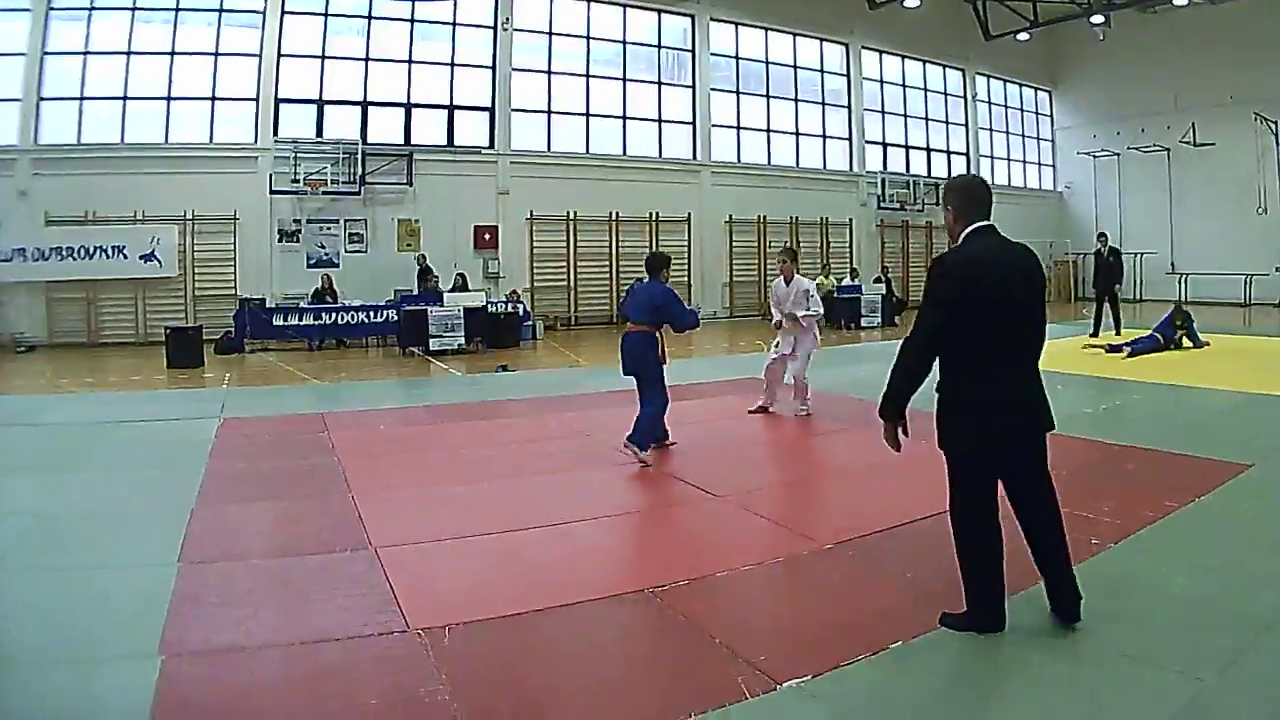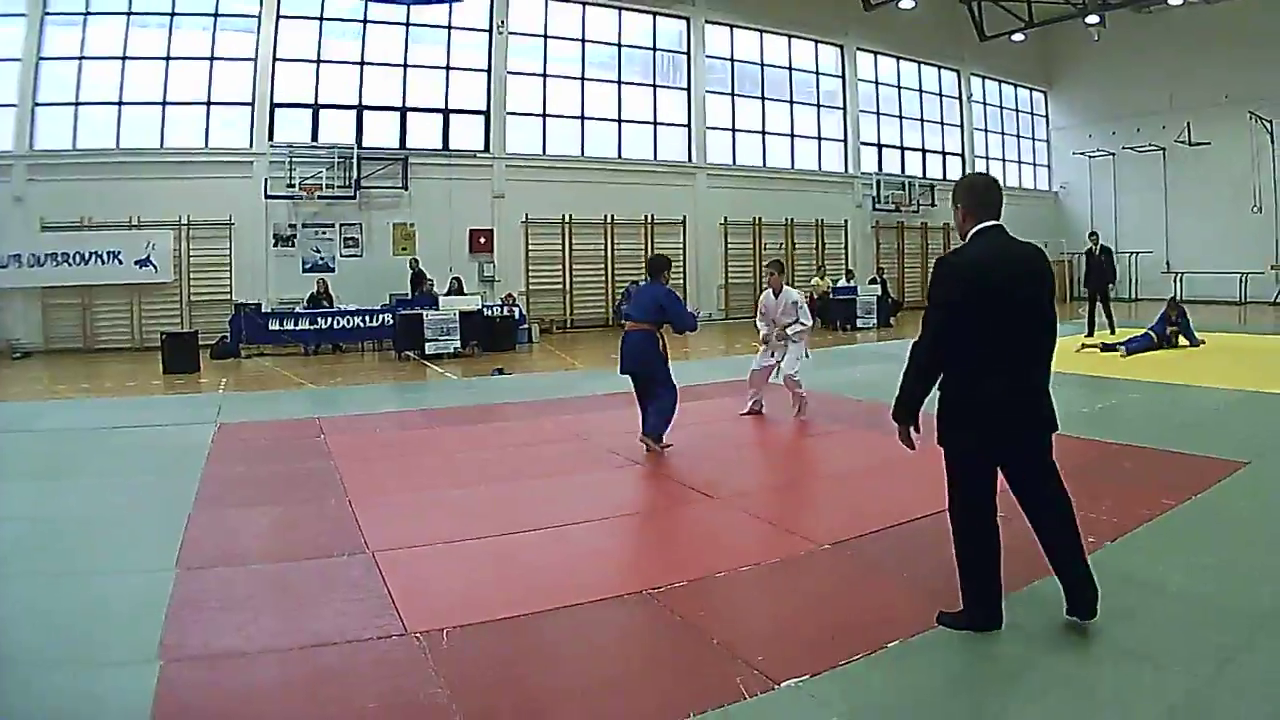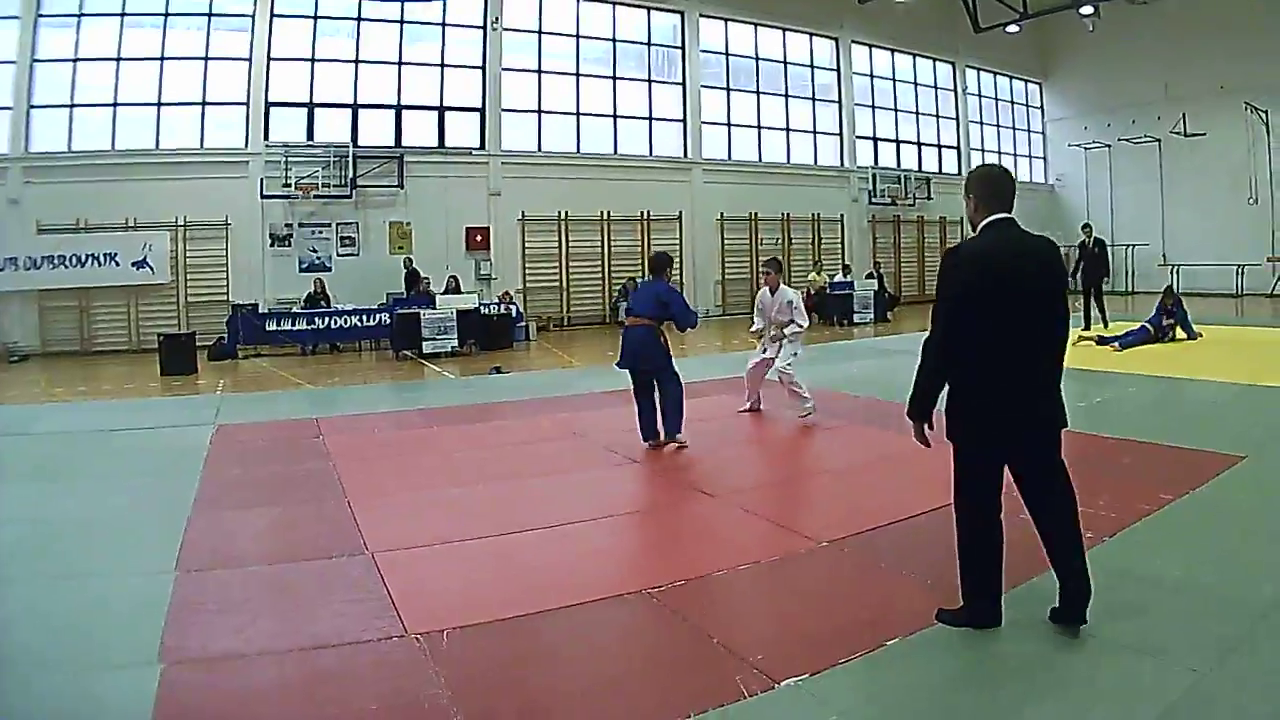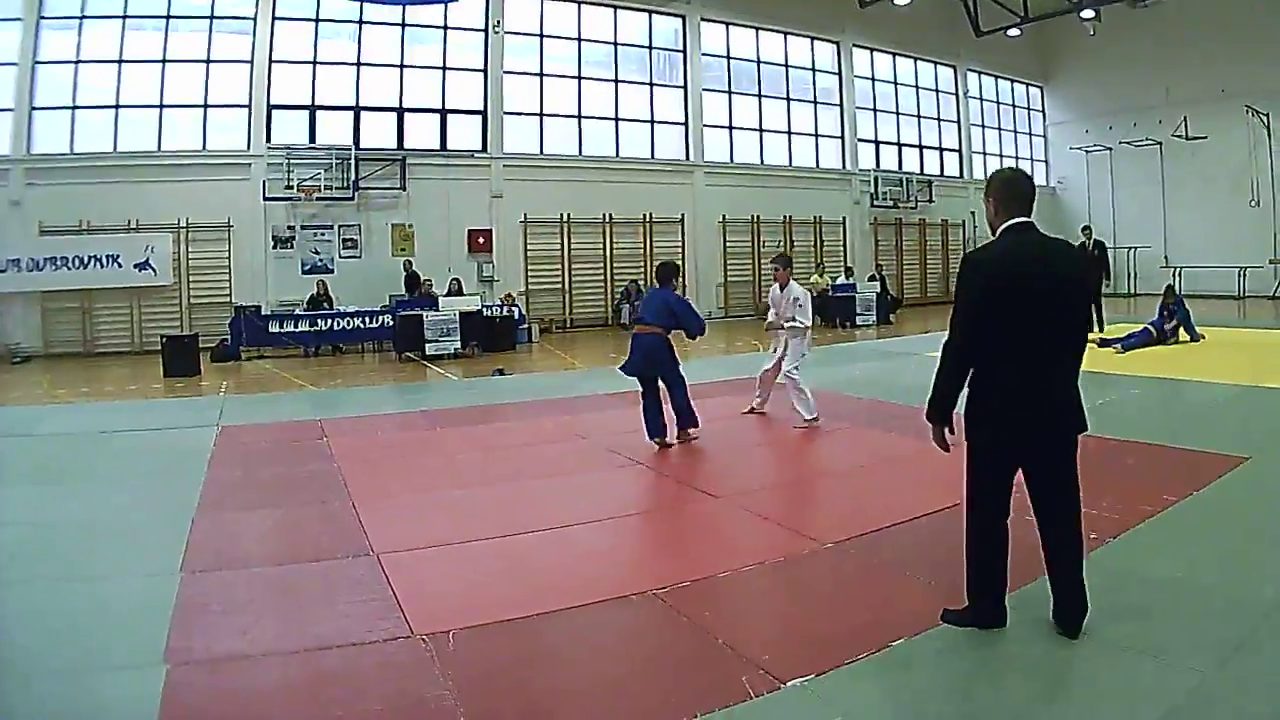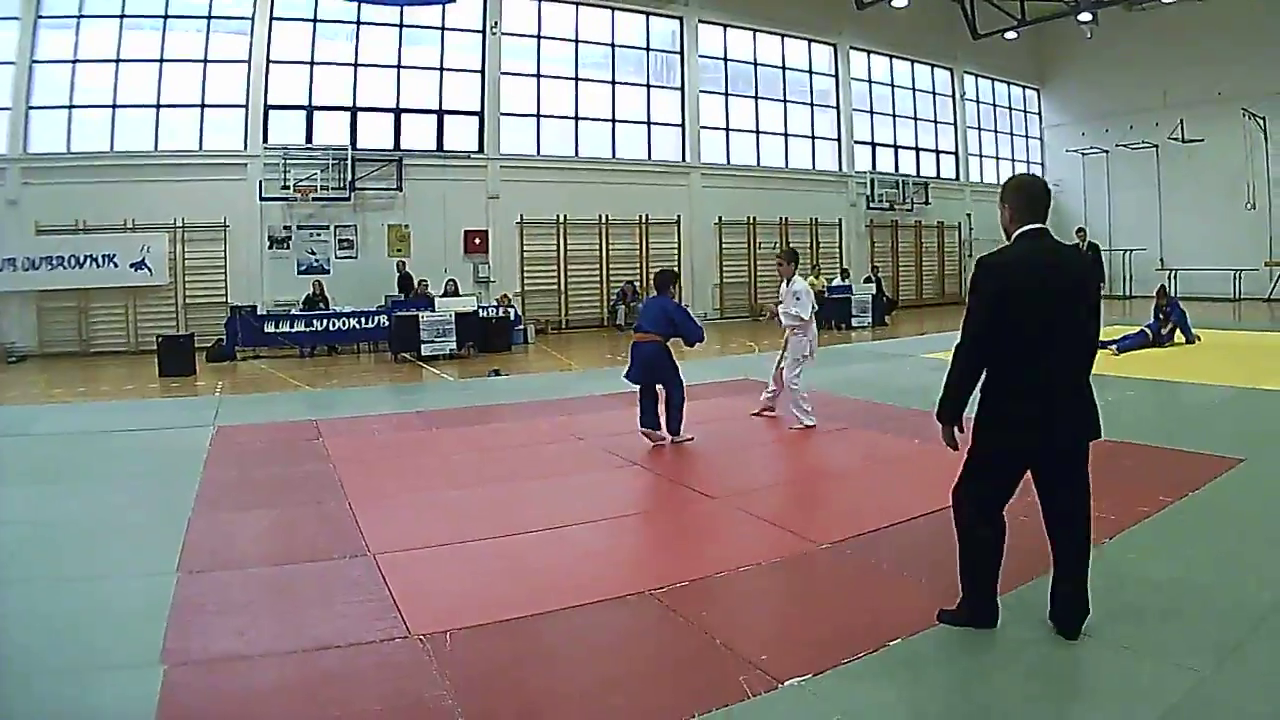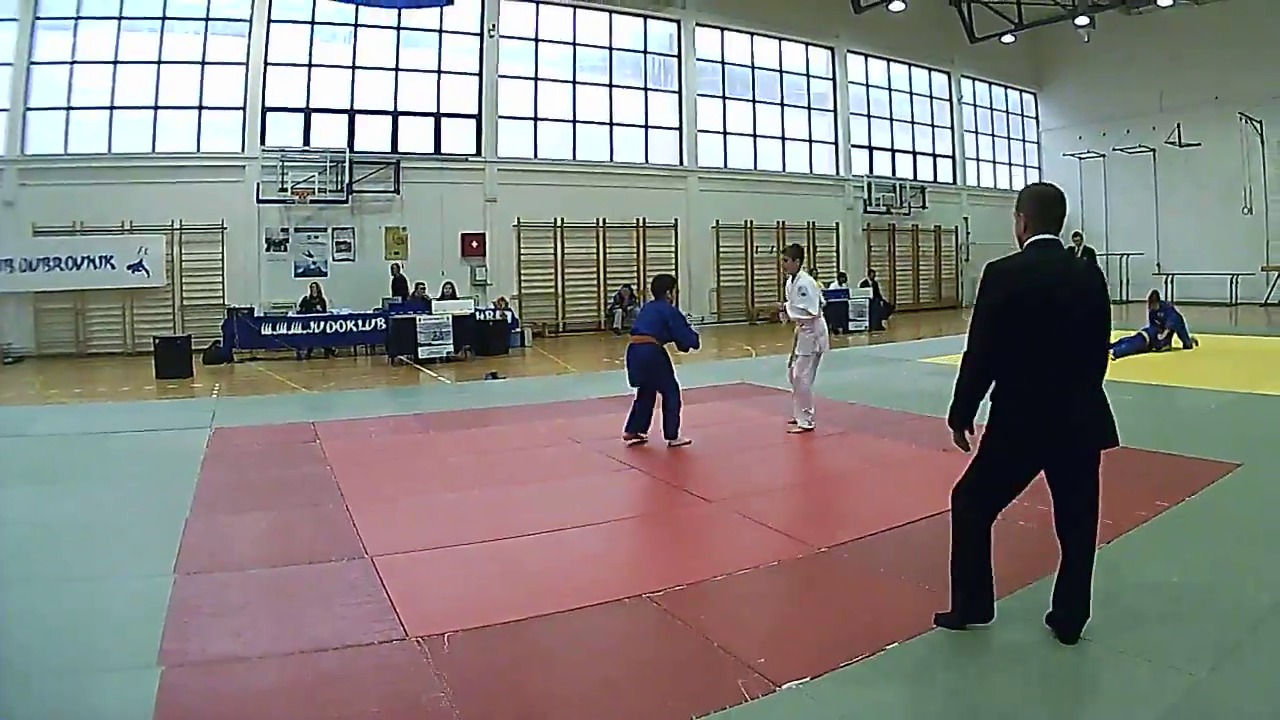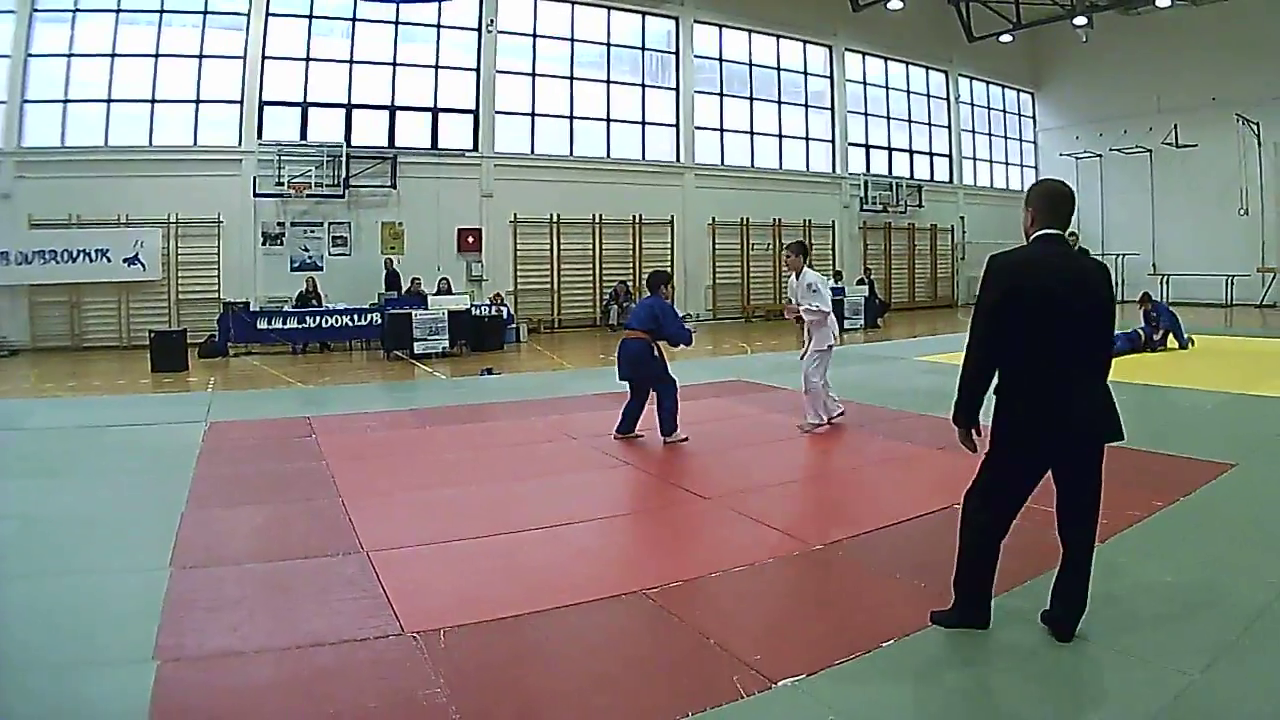
dt=0.1s
person 1, frame 1
left shoulder: (951, 266)
right shoulder: (1026, 258)
left elbow: (923, 344)
right elbow: (1035, 331)
left wrist: (894, 407)
left hip: (971, 412)
right hip: (1024, 406)
left knee: (973, 512)
right knee: (1036, 500)
left ankle: (985, 610)
right ankle: (1065, 597)
person 1, frame 2
left shoulder: (955, 266)
right shoulder: (1034, 258)
left elbow: (932, 345)
right elbow: (1046, 331)
left wrist: (906, 409)
left hip: (972, 413)
right hip: (1027, 407)
left knee: (972, 512)
right knee: (1046, 499)
left ankle: (981, 609)
right ankle: (1081, 595)
person 1, frame 3
left shoulder: (963, 259)
right shoulder: (1048, 252)
left elbow: (943, 340)
right elbow: (1059, 326)
left wrist: (921, 406)
left hip: (980, 407)
right hip: (1038, 403)
left knee: (977, 509)
right knee: (1053, 501)
left ankle: (981, 606)
right ankle: (1073, 602)
person 1, frame 4
left shoulder: (983, 262)
right shoulder: (1068, 256)
left elbow: (961, 344)
right elbow: (1079, 330)
left wrist: (940, 409)
left hip: (999, 410)
right hip: (1057, 406)
left knee: (986, 510)
right knee: (1060, 507)
left ankle: (986, 607)
right ankle: (1069, 609)
person 1, frame 5
left shoulder: (994, 267)
right shoulder: (1081, 265)
left elbow: (973, 349)
right elbow: (1089, 340)
left wrist: (950, 410)
left hip: (1010, 414)
right hip: (1069, 412)
left knee: (975, 504)
right knee: (1069, 515)
left ankle: (979, 605)
right ankle: (1070, 612)
person 1, frame 6
left shoulder: (1003, 274)
right shoulder: (1090, 276)
left elbow: (981, 354)
right elbow: (1098, 350)
left wrist: (961, 415)
left hip: (1021, 421)
right hip: (1082, 420)
left knee: (971, 503)
right knee: (1077, 520)
left ankle: (971, 604)
right ankle: (1069, 617)
person 1, frame 7
left shoulder: (1007, 267)
right shoulder: (1095, 272)
left elbow: (983, 348)
right elbow: (1103, 347)
left wrist: (966, 412)
left hip: (1025, 416)
right hip: (1086, 415)
left knee: (985, 508)
right knee: (1078, 518)
left ankle: (971, 606)
right ankle: (1065, 615)
person 2, frame 1
left shoulder: (637, 288)
right shoulder: (664, 293)
left elbow: (624, 311)
right elbow: (683, 321)
right wrist: (693, 313)
left hip: (629, 341)
right hip: (645, 343)
left knee: (649, 392)
right knee: (656, 396)
left ankle: (658, 436)
right ankle: (636, 441)
person 2, frame 2
left shoulder: (639, 291)
right shoulder: (665, 294)
right elbow: (683, 323)
right wrist: (692, 317)
left hip: (630, 342)
right hip: (646, 342)
left knee: (646, 392)
right knee: (667, 392)
left ankle: (654, 438)
right ankle: (652, 434)
person 2, frame 3
left shoulder: (640, 288)
right shoulder: (668, 291)
right elbow: (687, 320)
right wrist: (689, 314)
left hip: (630, 336)
right hip: (648, 338)
left knee: (643, 389)
right knee: (670, 384)
left ankle: (651, 436)
right ankle: (673, 432)
person 2, frame 4
left shoulder: (649, 297)
right shoulder: (676, 300)
right elbow: (696, 327)
right wrist: (697, 326)
left hip: (639, 344)
right hip: (657, 345)
left knee: (650, 390)
right knee: (677, 386)
left ankle: (658, 434)
right ankle: (684, 429)
person 2, frame 5
left shoulder: (648, 304)
right shoulder: (674, 308)
right elbow: (693, 335)
right wrist: (698, 331)
left hip: (638, 350)
right hip: (655, 351)
left knee: (647, 389)
right knee: (674, 388)
left ankle: (649, 426)
right ankle: (675, 432)
person 2, frame 6
left shoulder: (646, 308)
right shoulder: (671, 312)
right elbow: (686, 340)
left wrist: (678, 321)
right wrist: (693, 338)
left hip: (634, 352)
right hip: (651, 353)
left knee: (645, 392)
right knee: (671, 392)
left ankle: (632, 430)
right ankle: (672, 436)
person 2, frame 7
left shoulder: (645, 303)
right shoulder: (664, 306)
right elbow: (673, 336)
left wrist: (678, 322)
right wrist: (687, 332)
left hip: (627, 349)
right hip: (641, 350)
left knee: (640, 390)
right knee: (666, 387)
left ankle: (624, 429)
right ankle: (669, 433)
person 3, frame 1
left shoulder: (806, 285)
right shoulder: (777, 285)
left elbow: (817, 310)
left wrist: (798, 317)
right wrist: (777, 319)
left hip: (805, 331)
right hip: (786, 331)
left knee: (798, 371)
right knee: (773, 365)
left ankle: (803, 405)
right ankle: (766, 402)
person 3, frame 2
left shoulder: (794, 296)
right shoulder: (765, 297)
left elbow: (806, 322)
right elbow: (762, 320)
left wrist: (787, 333)
right wrist: (764, 334)
left hip: (794, 340)
right hip: (774, 340)
left knee: (788, 373)
right knee: (757, 371)
left ankle: (800, 400)
right ankle: (755, 405)
person 3, frame 3
left shoulder: (791, 296)
right shoulder: (762, 294)
left elbow: (802, 323)
right elbow: (758, 316)
left wrist: (782, 334)
right wrist: (757, 329)
left hip: (789, 338)
right hip: (770, 338)
left knee: (783, 369)
right knee: (754, 369)
left ankle: (807, 405)
right ankle: (752, 403)
person 3, frame 4
left shoulder: (798, 293)
right shoulder: (775, 290)
left elbow: (805, 323)
left wrist: (781, 325)
right wrist: (771, 322)
left hip: (797, 337)
right hip: (781, 336)
left knee: (789, 373)
right knee: (768, 371)
left ankle: (810, 415)
right ankle: (759, 404)
person 3, frame 5
left shoulder: (801, 288)
right shoulder: (785, 284)
left elbow: (802, 316)
left wrist: (781, 311)
right wrist: (778, 310)
left hip: (802, 337)
right hip: (793, 334)
left knee: (791, 377)
right knee: (780, 371)
left ankle: (806, 419)
right ankle: (768, 403)
person 3, frame 6
left shoulder: (805, 283)
right shoulder: (791, 281)
left elbow: (810, 312)
left wrist: (789, 307)
right wrist: (787, 308)
left hip: (812, 333)
right hip: (802, 332)
left knee: (801, 377)
right knee: (795, 372)
left ankle: (805, 422)
right ankle: (802, 415)
person 3, frame 7
left shoulder: (812, 279)
right shoulder: (793, 279)
left elbow: (824, 308)
left wrist: (800, 310)
right wrist: (791, 308)
left hip: (823, 329)
right hip: (813, 329)
left knee: (810, 373)
right knee: (816, 374)
left ankle: (814, 419)
right ankle: (832, 409)
